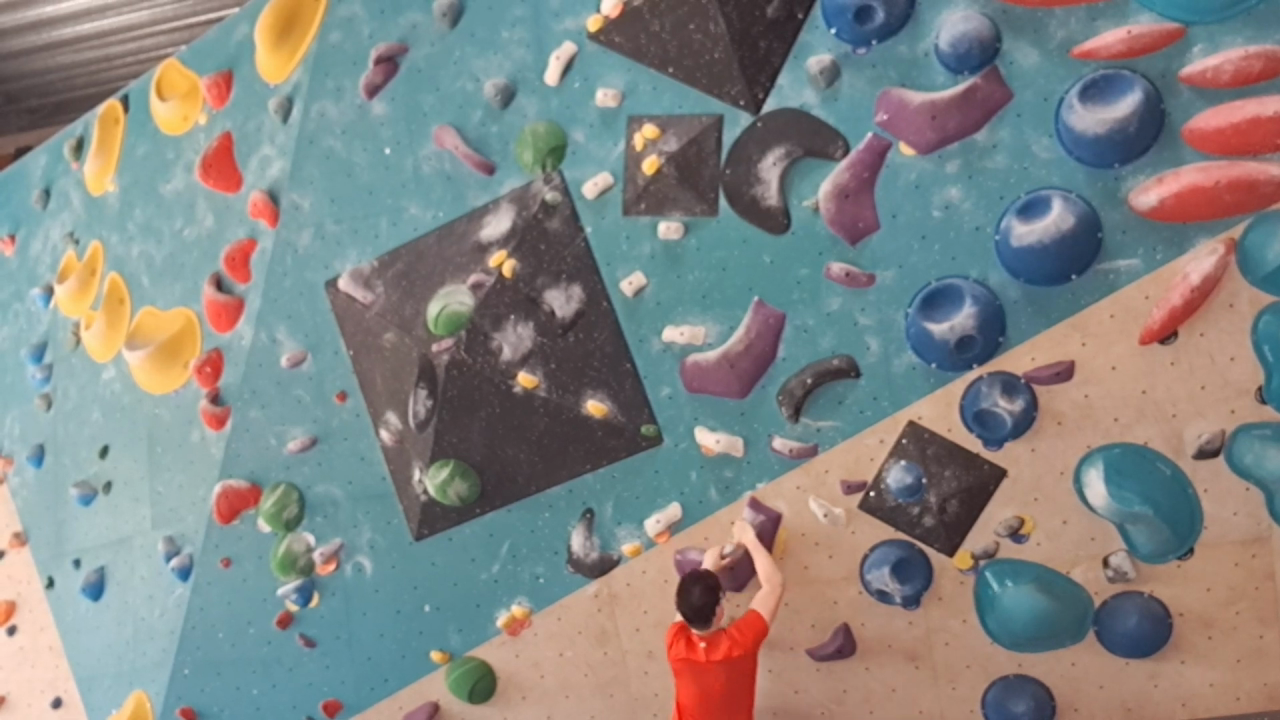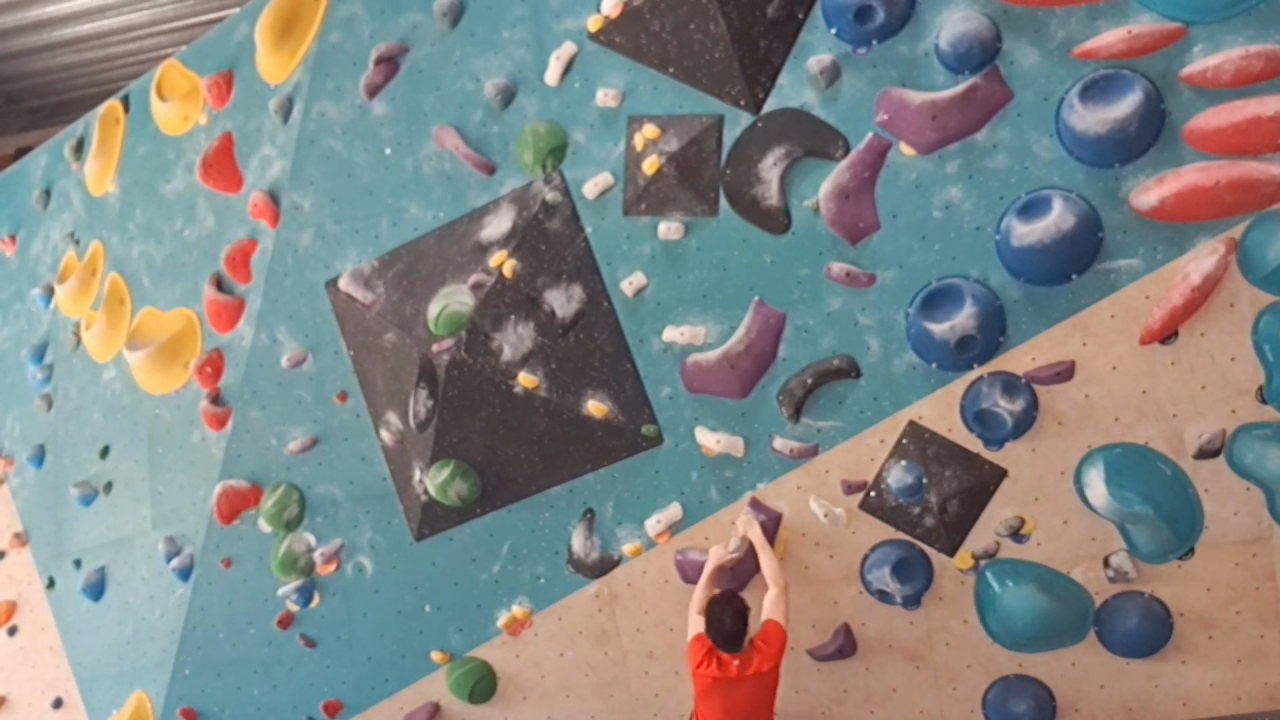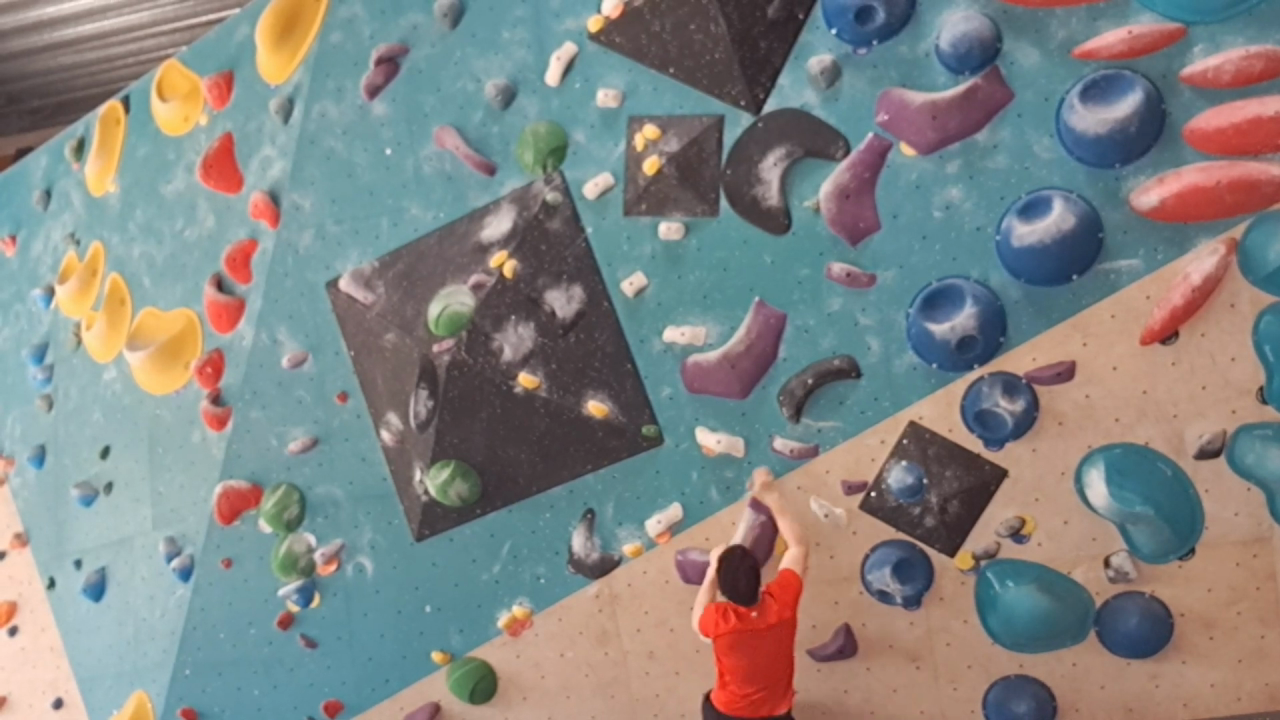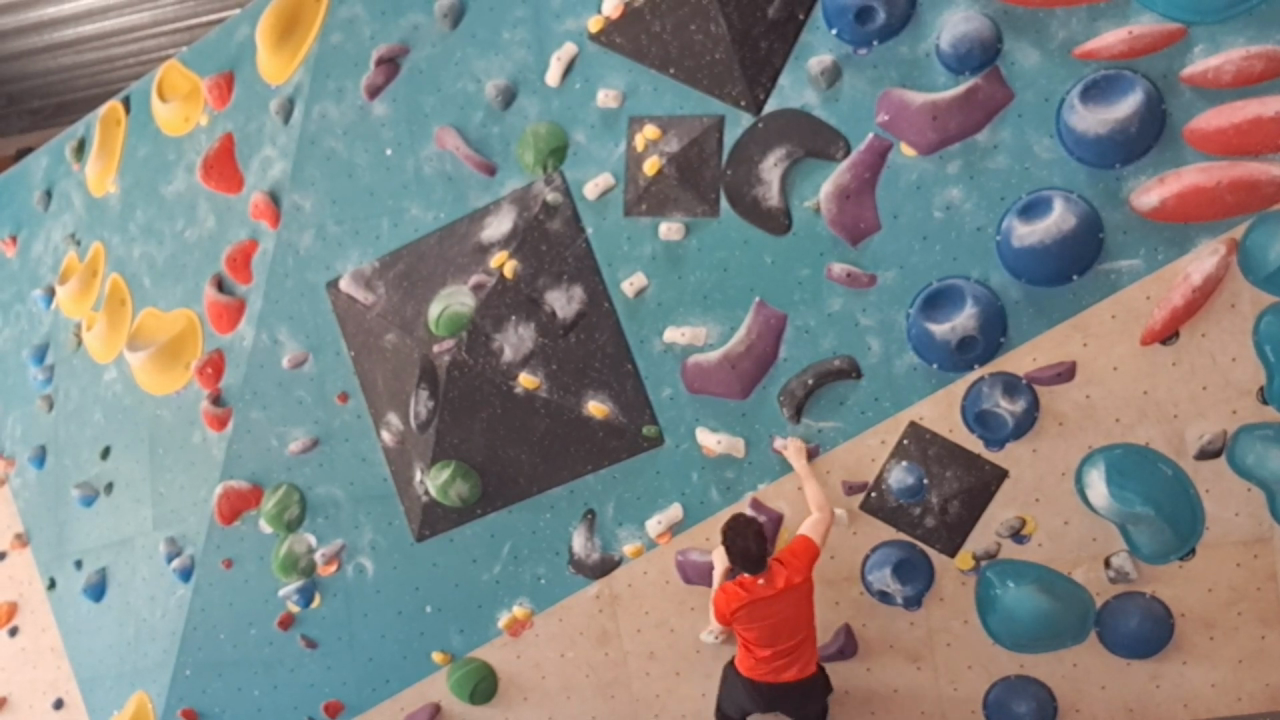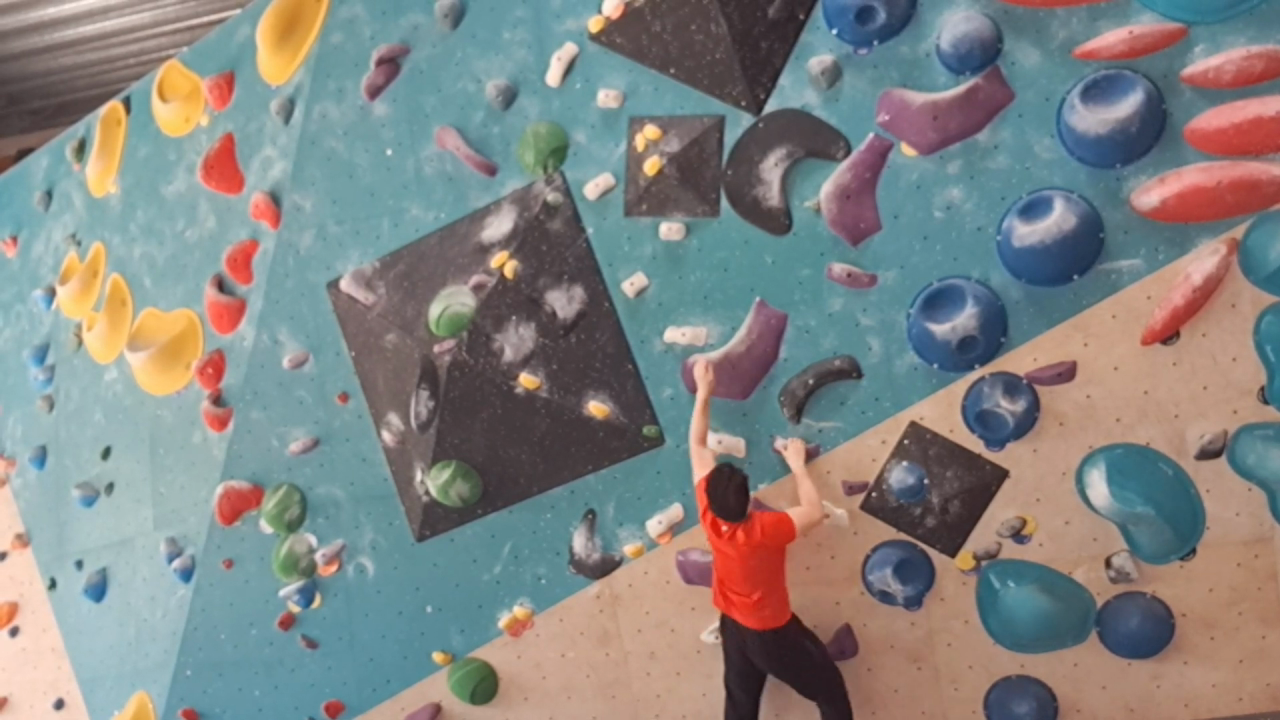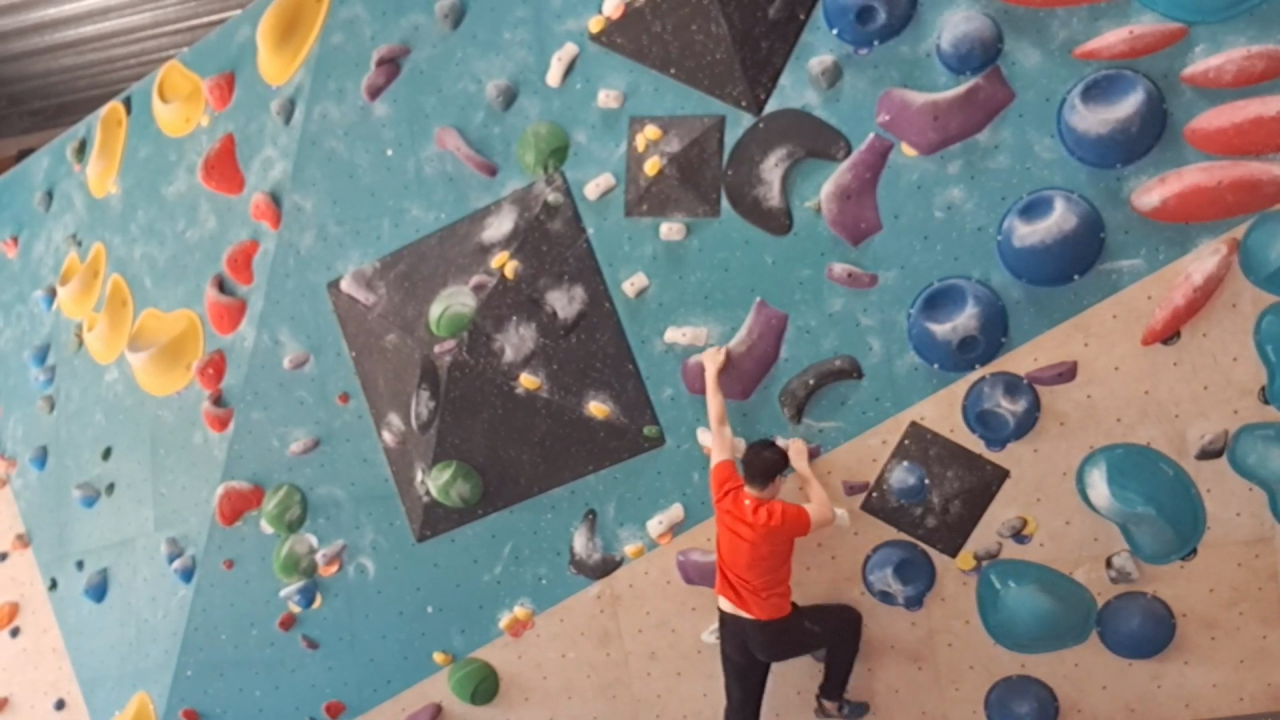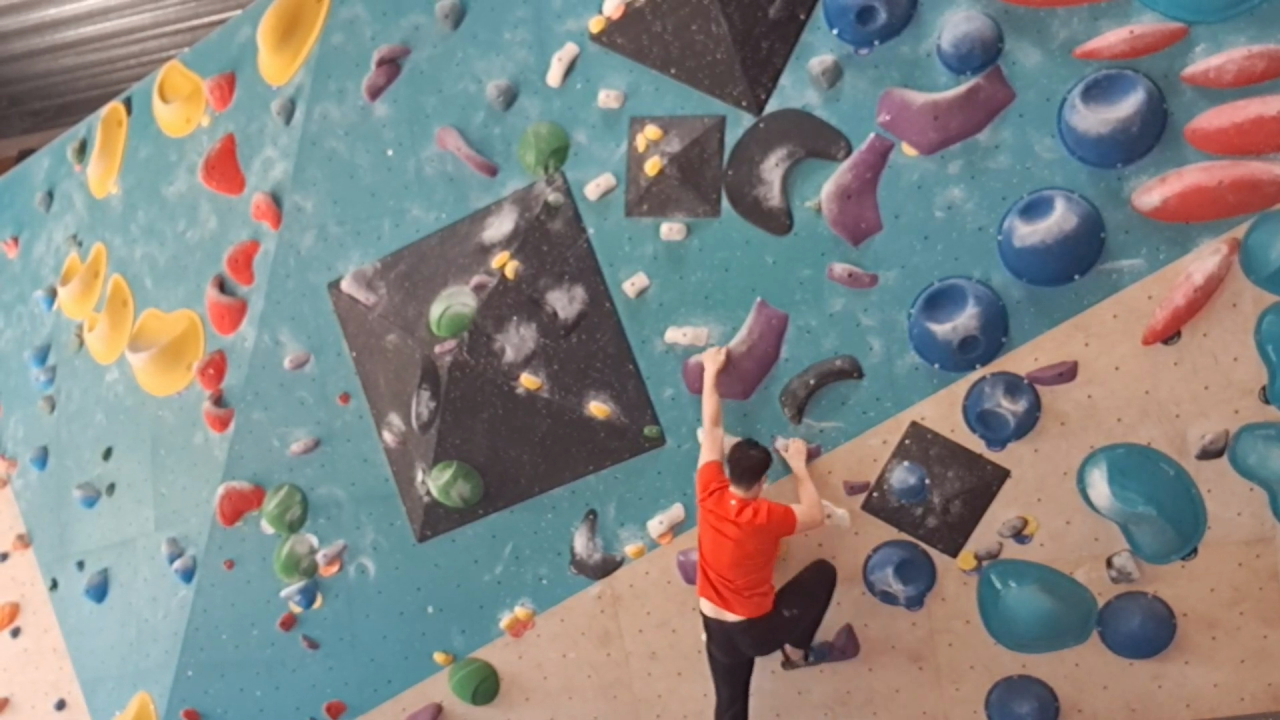
dt=0.5s
person 1, frame 1
left shoulder: (676, 646)
right shoulder: (741, 644)
left elbow: (688, 609)
right elbow: (774, 584)
left wrist: (705, 568)
right wrist: (750, 540)
person 1, frame 2
left shoulder: (702, 664)
right shoulder: (767, 657)
left elbow: (696, 612)
right elbow: (778, 587)
left wrist: (712, 565)
right wrist: (755, 535)
person 1, frame 3
left shoulder: (718, 619)
right shoulder: (782, 604)
left elbow: (698, 621)
right elbow: (799, 547)
left wrist: (713, 567)
right wrist: (771, 498)
person 1, frame 4
left shoulder: (728, 597)
right shoulder: (796, 566)
left elbow: (717, 628)
right elbow: (823, 513)
left wrist: (719, 573)
right wrist: (800, 463)
left hip: (750, 684)
right hip: (802, 685)
person 1, frame 5
left shoulder: (710, 514)
right shoulder: (767, 530)
left elbow: (698, 447)
right elbow: (814, 513)
left wrist: (703, 392)
right wrist: (798, 465)
left hip: (734, 629)
right hip: (774, 634)
right knee: (829, 691)
person 1, frame 6
left shoulder: (725, 496)
right shoulder: (781, 517)
left elbow: (719, 429)
right elbow: (827, 513)
left wrist: (711, 372)
right wrist: (803, 467)
left hip: (732, 627)
right hip: (774, 629)
right knee: (847, 619)
person 1, frame 7
left shoulder: (708, 496)
right shoulder: (766, 517)
left elbow: (711, 430)
right elbow: (815, 515)
left wrist: (710, 372)
right wrist: (798, 466)
left hip: (718, 629)
right hip: (761, 628)
right knee: (823, 572)
right ankle: (796, 650)
